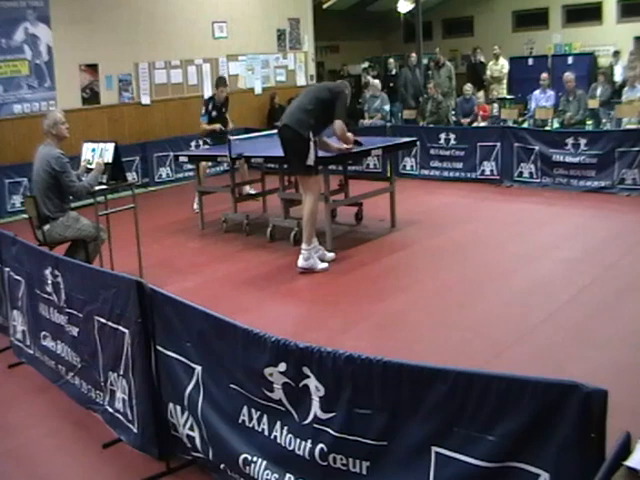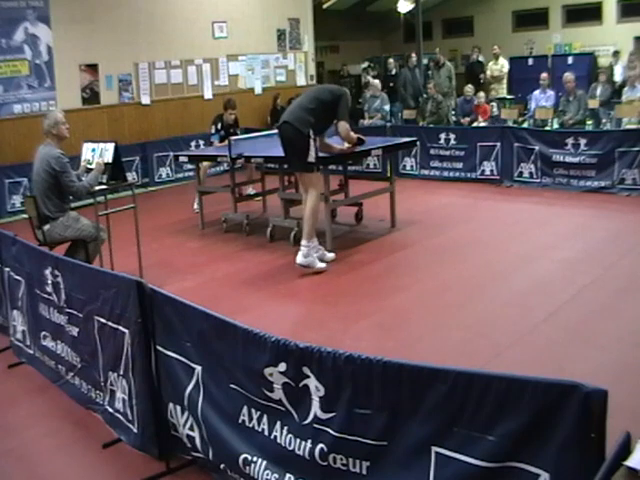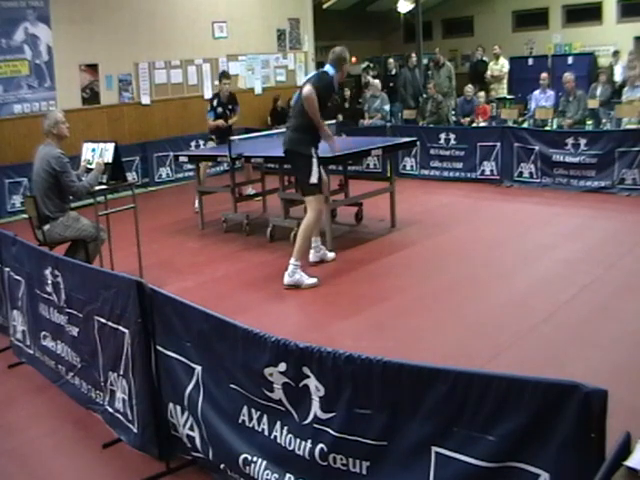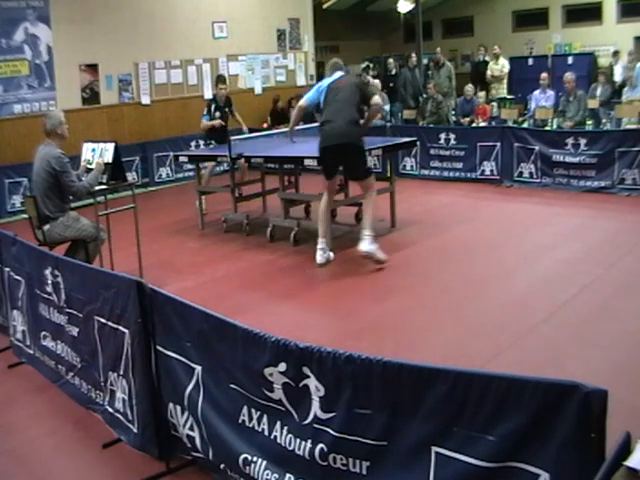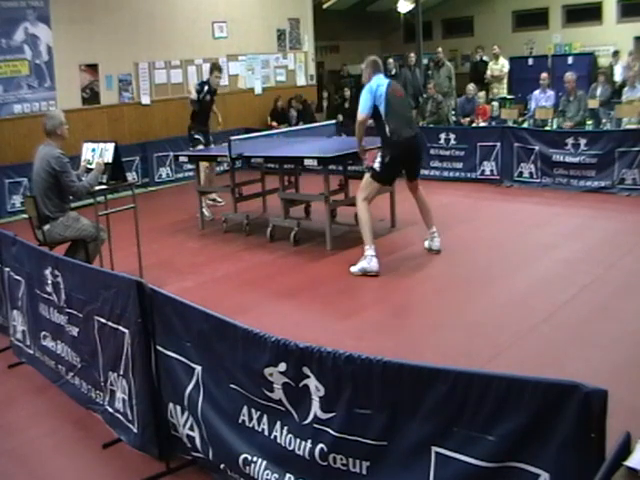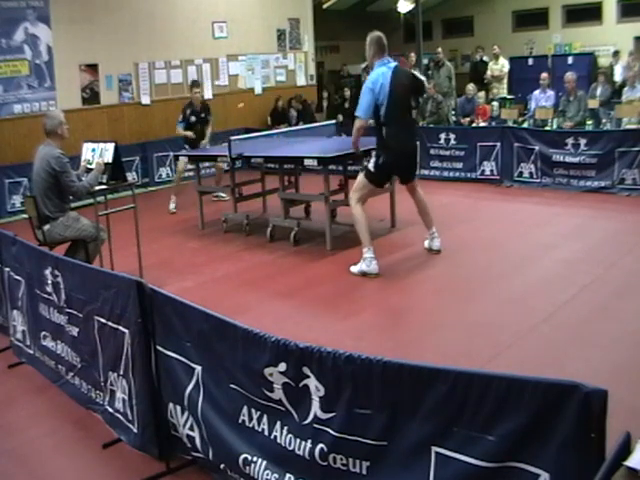
dt=0.7s
person 1, frame 1
left shoulder: (322, 91)
right shoulder: (341, 92)
left elbow: (317, 139)
right elbow: (338, 129)
left wrist: (339, 148)
right wrist: (348, 139)
left hip: (286, 128)
right hip: (299, 130)
left knee: (308, 190)
right knee: (312, 191)
left ankle: (313, 248)
right ankle: (306, 256)
person 1, frame 2
left shoulder: (323, 95)
right shoulder: (341, 94)
left elbow: (320, 144)
right elbow: (344, 131)
left wrist: (342, 149)
right wrist: (353, 139)
left hip: (286, 127)
right hip: (299, 129)
left knee: (308, 189)
right knee: (313, 190)
left ankle: (314, 248)
right ankle: (305, 252)
person 1, frame 3
left shoulder: (319, 77)
right shoulder: (327, 79)
left elbow: (295, 103)
right elbow: (307, 94)
right wrist: (322, 128)
left hip: (296, 142)
right hip: (302, 146)
left knee: (323, 186)
right knee: (315, 209)
left ankle: (316, 249)
right ankle: (293, 271)
person 1, frame 4
left shoulder: (323, 85)
right shoulder: (356, 81)
left elbow: (302, 106)
right elbow: (376, 104)
left wrist: (291, 128)
right wrist: (365, 123)
left hip: (328, 139)
right hip: (350, 138)
left knee: (329, 193)
right knee: (369, 191)
left ankle: (322, 249)
right ankle: (367, 240)
person 1, frame 5
left shoulder: (371, 87)
right shoulder: (397, 87)
left elbow: (362, 119)
left wrist: (359, 144)
left hip: (395, 146)
right hip: (414, 142)
left knee: (363, 197)
right knee: (415, 190)
left ankle: (370, 258)
right ankle: (434, 237)
person 1, frame 6
left shoulder: (372, 81)
right shoulder: (404, 73)
left elbow: (361, 123)
right elbow: (424, 88)
left wrist: (355, 142)
left hip: (388, 150)
right hip: (409, 145)
left knee: (356, 198)
right knee: (413, 190)
left ankle: (369, 259)
right ankle: (433, 238)
person 2, frame 1
left shoulder: (43, 151)
right shoulder: (56, 156)
right elbow: (78, 192)
left wrist: (81, 171)
right wrist: (96, 172)
left hip: (46, 220)
right hip: (55, 224)
left knee: (88, 230)
right knee: (98, 233)
person 2, frame 2
left shoulder: (43, 151)
right shoulder: (56, 156)
right elbow: (77, 192)
left wrist: (81, 172)
right wrist: (96, 172)
left hip: (45, 221)
right hip: (55, 224)
left knee: (88, 230)
right knee: (98, 233)
person 2, frame 3
left shoulder: (43, 151)
right shoulder: (56, 156)
right elbow: (77, 192)
left wrist: (81, 171)
right wrist: (96, 172)
left hip: (45, 221)
right hip: (54, 224)
left knee: (87, 230)
right knee: (98, 233)
person 2, frame 4
left shoulder: (43, 150)
right shoulder: (56, 156)
right elbow: (77, 192)
left wrist: (81, 171)
right wrist: (96, 172)
left hip: (45, 221)
right hip: (54, 224)
left knee: (87, 230)
right knee: (98, 233)
person 2, frame 5
left shoulder: (43, 151)
right shoulder: (56, 156)
right elbow: (77, 192)
left wrist: (81, 171)
right wrist: (96, 172)
left hip: (45, 221)
right hip: (54, 224)
left knee: (87, 230)
right knee: (98, 233)
person 2, frame 6
left shoulder: (43, 151)
right shoulder: (56, 156)
right elbow: (77, 191)
left wrist: (81, 171)
right wrist: (96, 172)
left hip: (45, 221)
right hip: (54, 224)
left knee: (88, 230)
right knee: (98, 233)
person 3, frame 1
left shoulder: (226, 100)
right shoulder: (208, 103)
right elbow: (203, 127)
left wrist: (229, 123)
right wrist: (213, 126)
left hip: (224, 135)
right hip: (211, 138)
right knee: (203, 164)
left ankle: (246, 188)
right ankle: (197, 199)
person 3, frame 2
left shoulder: (235, 120)
right shoulder: (217, 122)
right elbow: (215, 145)
right wrist: (225, 144)
right knee: (204, 166)
left ankle: (248, 189)
right ankle: (198, 199)
person 3, frame 3
left shoulder: (233, 97)
right shoulder: (213, 100)
right elbow: (209, 125)
left wrist: (230, 121)
right wrist: (217, 123)
left hip: (230, 135)
right hip: (215, 136)
right knee: (205, 162)
left ankle: (248, 189)
right ankle: (198, 197)
person 3, frame 4
left shoulder: (228, 100)
right shoulder: (210, 105)
right elbow: (202, 127)
left wrist: (242, 124)
right wrist: (213, 123)
left hip: (225, 139)
right hip: (213, 140)
left knee: (243, 165)
right knee: (210, 165)
left ankle: (237, 190)
right ankle: (200, 198)
person 3, frame 5
left shoulder: (214, 90)
right shoulder: (203, 86)
right elbow: (192, 88)
left wrist: (218, 114)
right wrist: (193, 95)
left hip: (205, 130)
right hip: (195, 131)
left knee: (212, 163)
right knee: (204, 165)
left ankle: (211, 196)
right ankle: (202, 205)
person 3, frame 6
left shoulder: (205, 106)
right shoulder: (186, 110)
right elbow: (178, 131)
left wrist: (206, 139)
right wrist: (186, 133)
left hip: (202, 143)
right hip: (188, 144)
left knee: (220, 166)
right knee: (180, 169)
left ankle: (216, 192)
right ankle: (173, 200)
